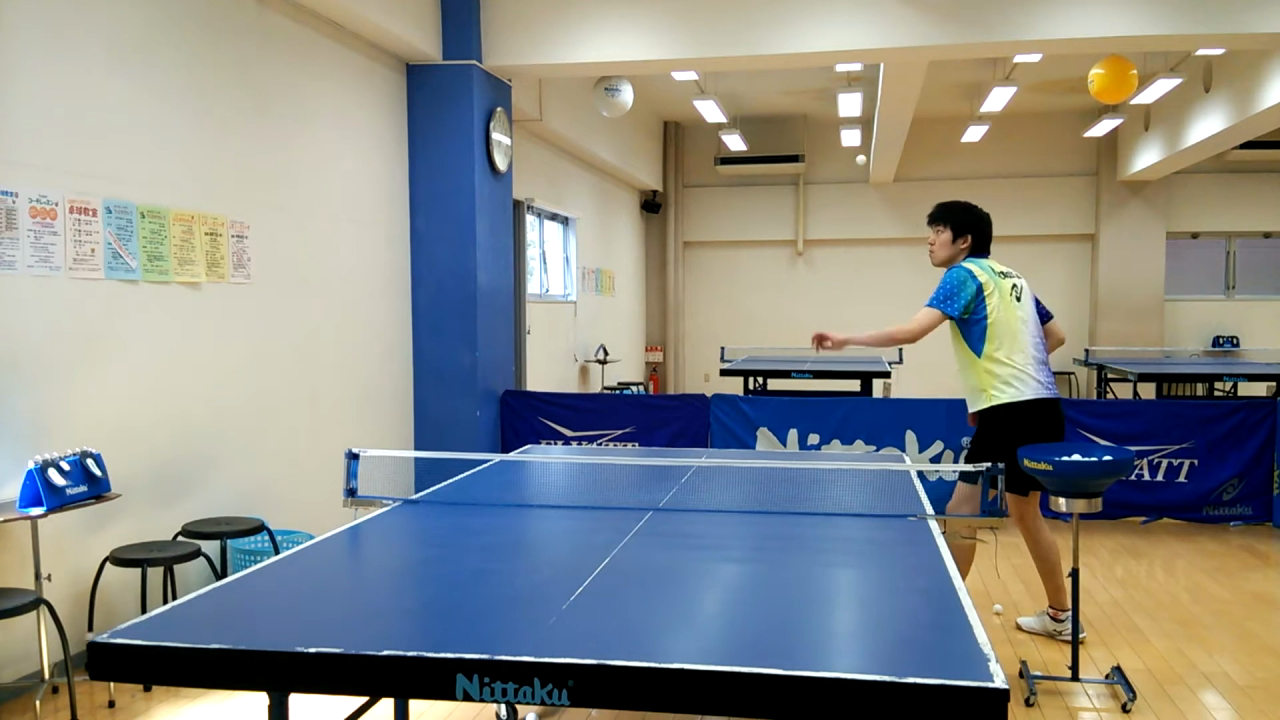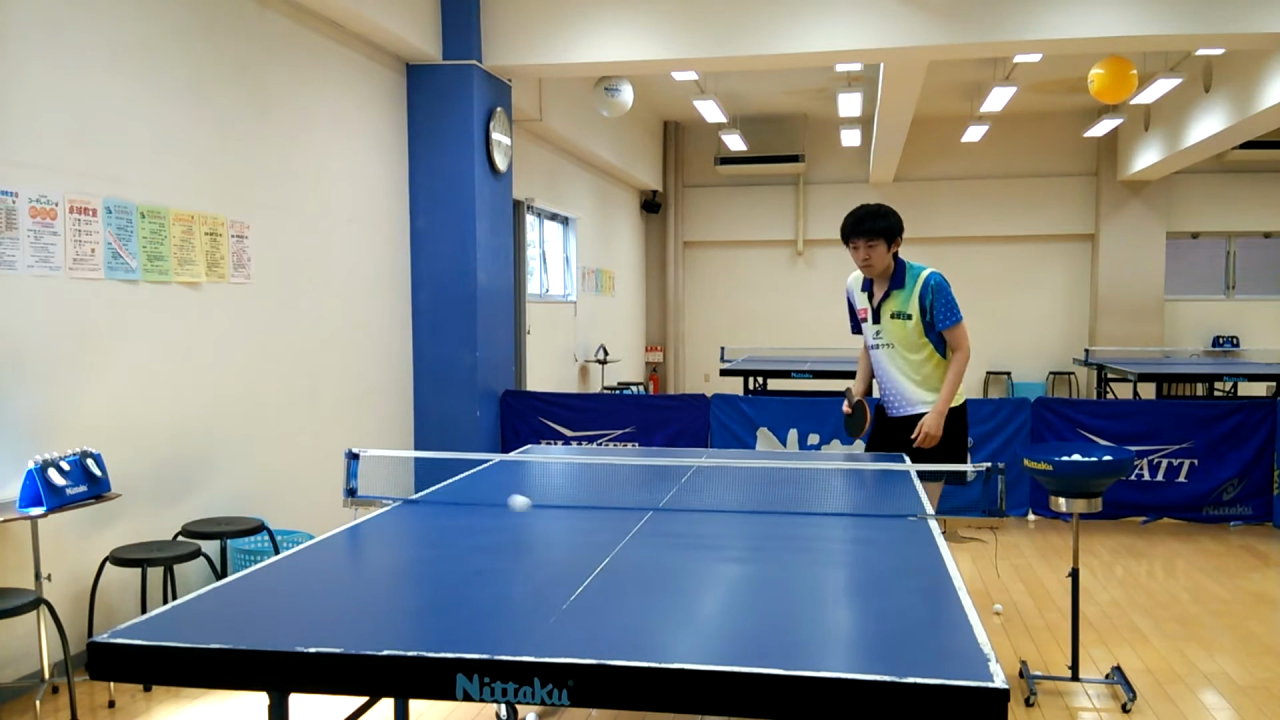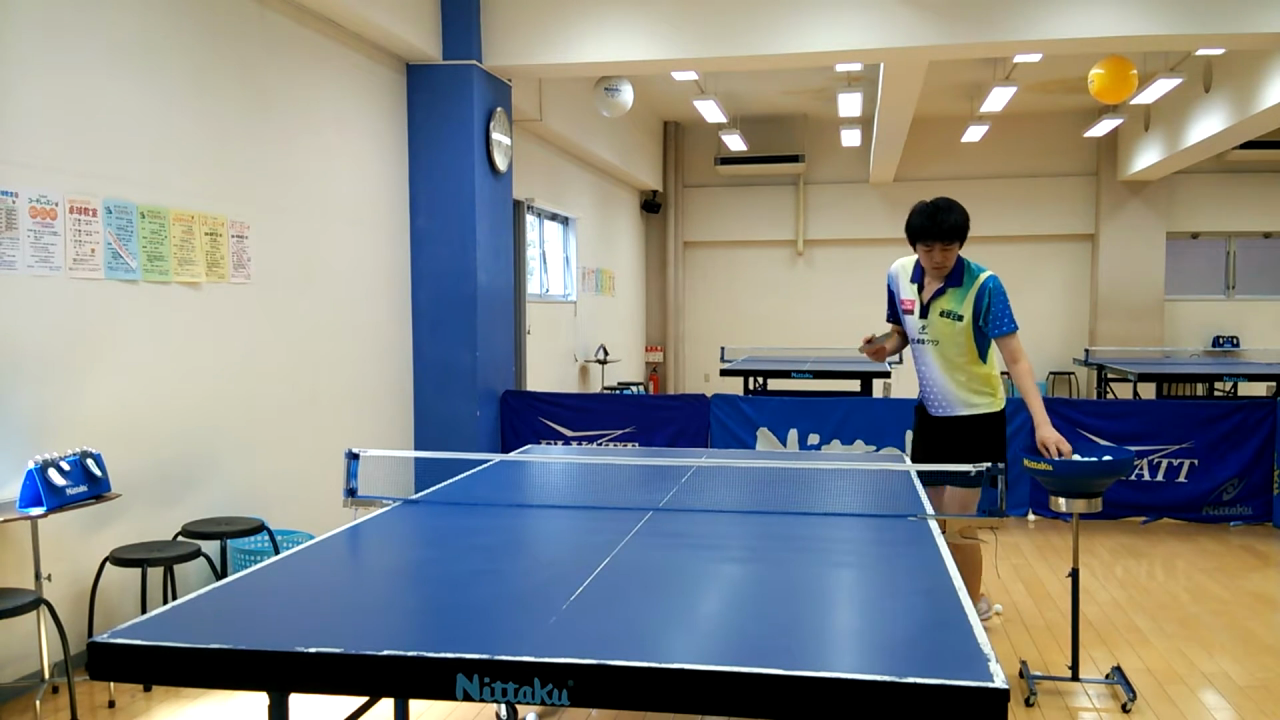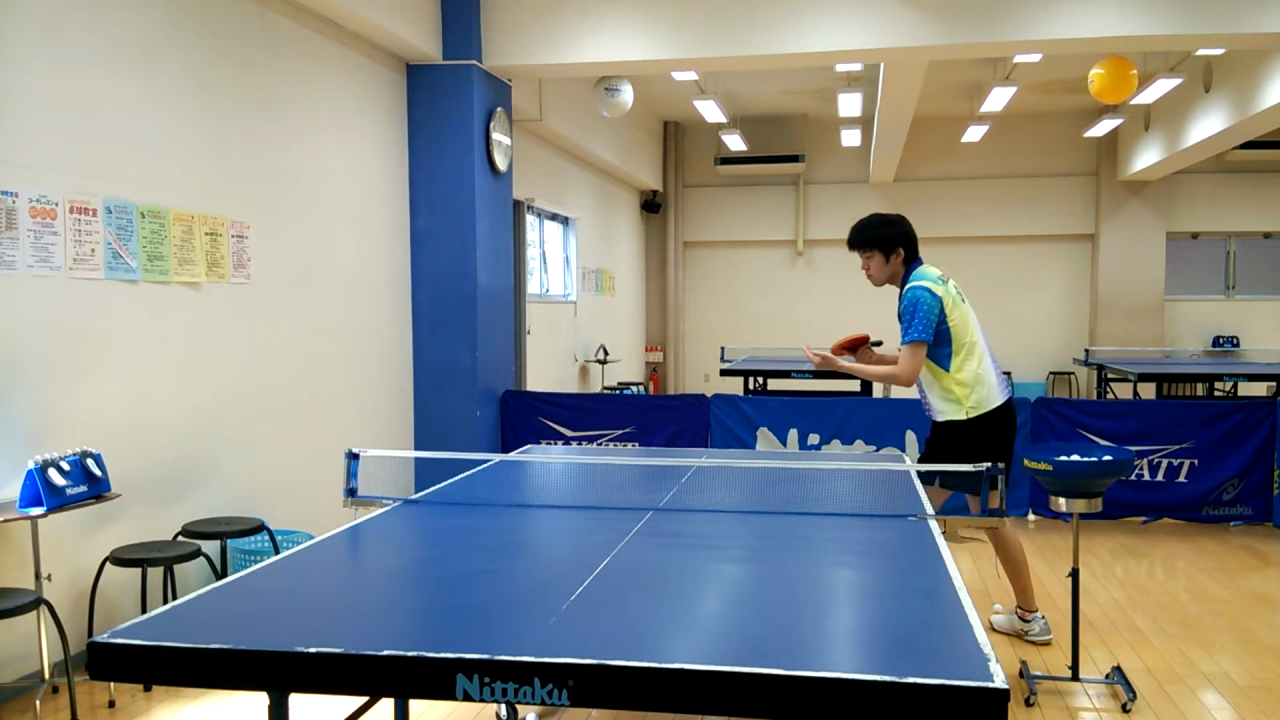
dt=1s
person 1, frame 1
left shoulder: (964, 275)
right shoulder: (1011, 278)
left elbow: (913, 331)
right elbow: (1056, 336)
left wrist: (846, 339)
left hip: (1009, 413)
right hip: (1043, 408)
left knee: (960, 514)
right knee: (1027, 512)
right ankle: (1061, 615)
person 1, frame 2
left shoulder: (929, 283)
right shoulder: (855, 288)
left elbow: (961, 349)
left wrist: (937, 412)
right wrist: (857, 394)
left hip: (933, 415)
right hip: (889, 415)
person 1, frame 3
left shoulder: (984, 286)
right shoulder: (898, 274)
left elbow: (1016, 359)
left wrist: (1042, 424)
right wrist: (883, 349)
left hip: (975, 416)
right hip: (929, 413)
left knee: (958, 522)
right knee: (931, 516)
right ankle: (973, 599)
person 1, frame 4
left shoulder: (918, 293)
right shoulder: (929, 281)
left elbow: (906, 375)
left wrist: (842, 366)
right wrist: (878, 358)
left hip: (968, 420)
right hip: (992, 413)
right knee: (992, 515)
right ankle: (1029, 616)
